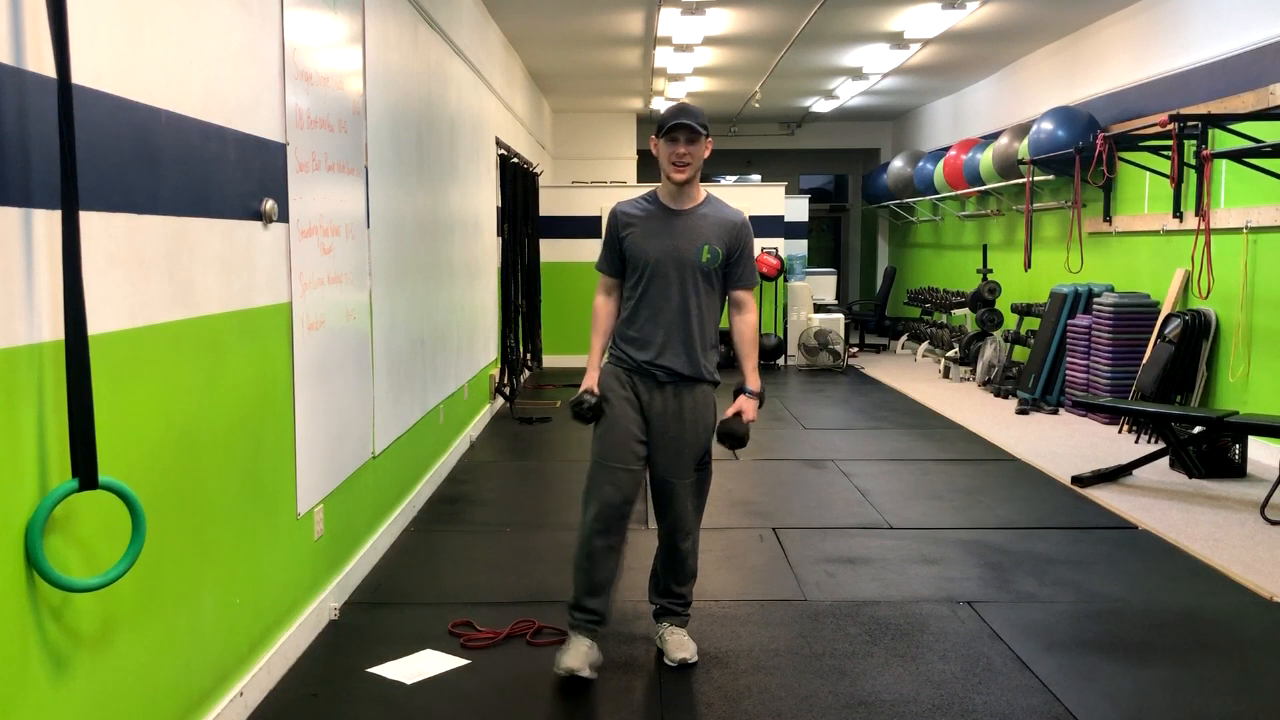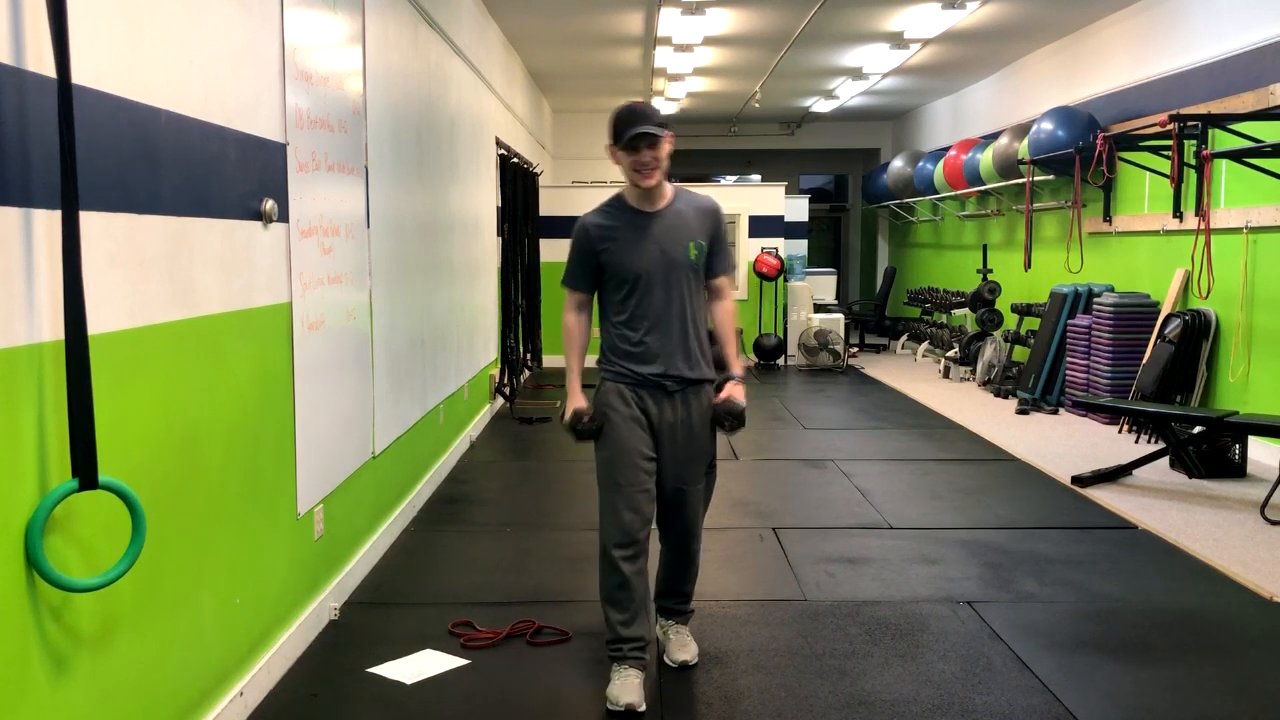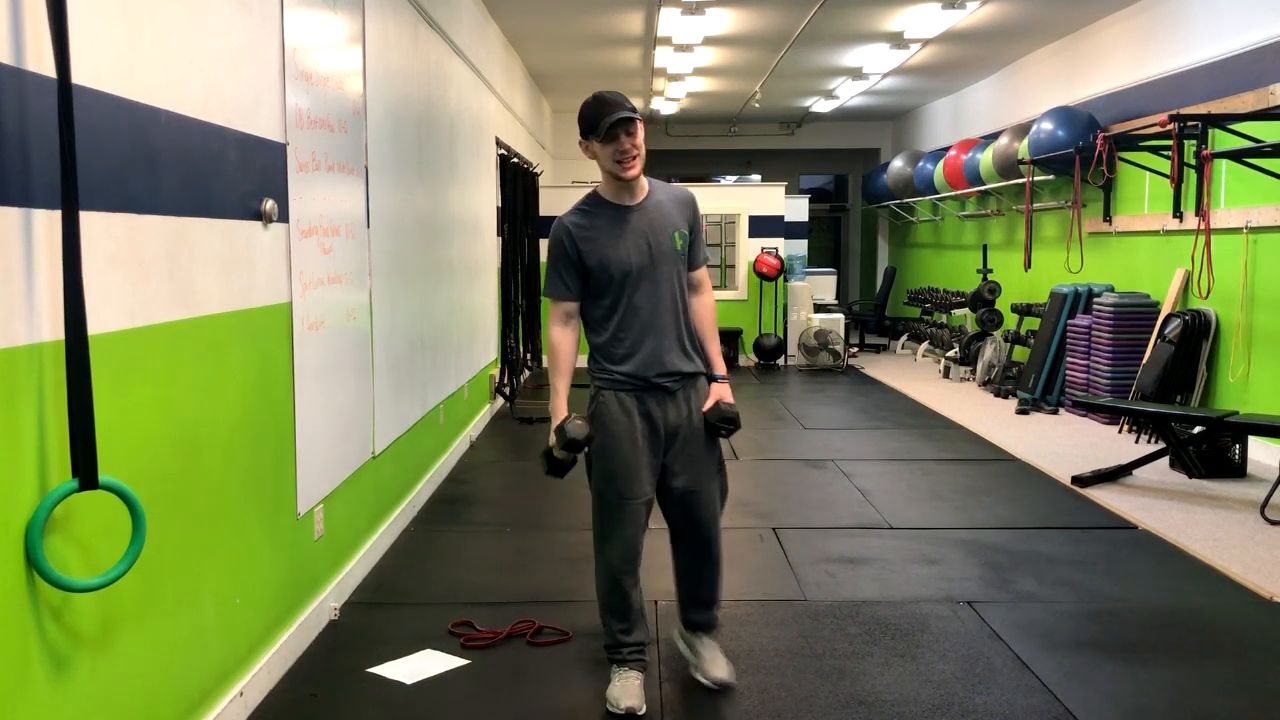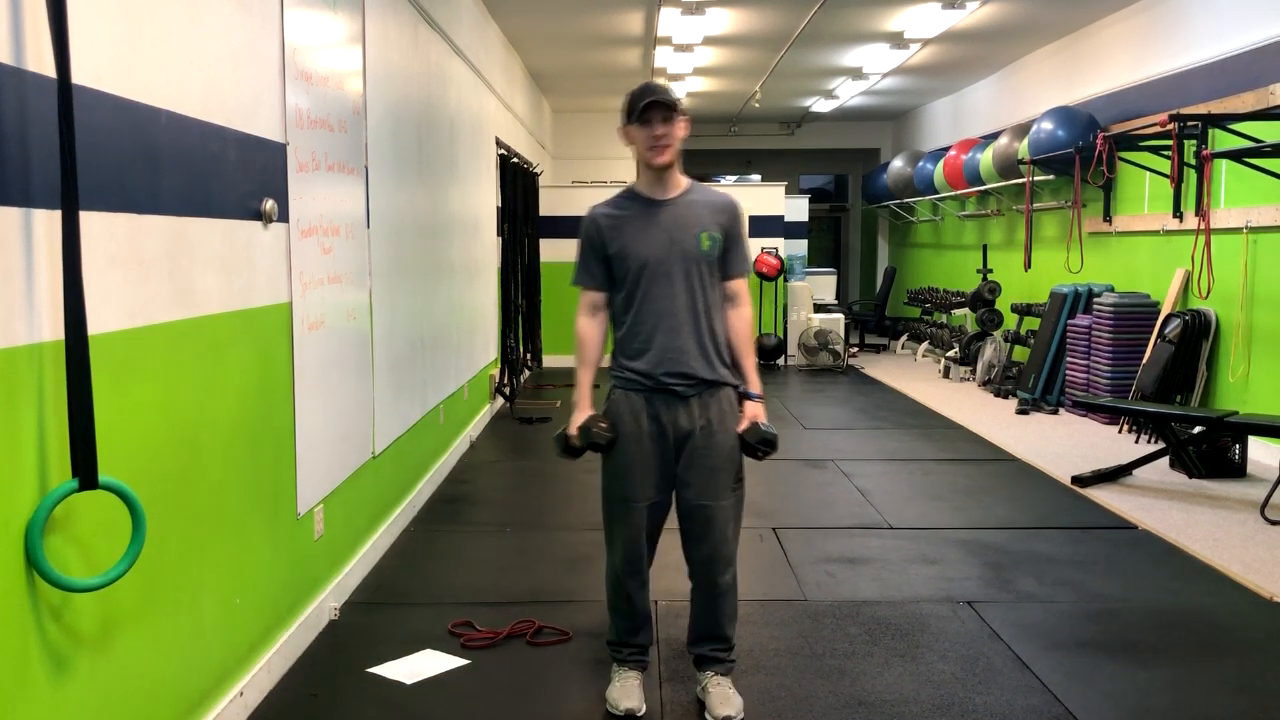
dt=0.5s
person 1, frame 1
left shoulder: (730, 225)
right shoulder: (626, 216)
left elbow: (742, 309)
right elbow: (608, 294)
left wrist: (751, 389)
right wrist: (593, 367)
left hip: (691, 388)
right hip: (625, 380)
left knee: (680, 517)
right knee: (606, 507)
left ankle: (671, 618)
right ankle: (584, 629)
person 1, frame 2
left shoulder: (703, 214)
right shoulder: (595, 227)
left elbow: (719, 294)
right elbow: (576, 306)
left wrist: (734, 373)
right wrist: (573, 387)
left hip: (691, 391)
right hip: (623, 393)
left knee: (684, 520)
right knee: (624, 530)
left ankle: (674, 617)
right ankle: (627, 656)
person 1, frame 3
left shoulder: (679, 204)
right shoulder: (573, 229)
left elbow: (698, 292)
right elbow: (564, 322)
left wrist: (719, 376)
right wrist: (558, 411)
left hip: (688, 391)
right hip: (620, 400)
left knee: (701, 526)
right knee: (620, 537)
left ankle: (698, 634)
right ankle: (627, 659)
person 1, frame 4
left shoulder: (719, 209)
right shoulder: (604, 220)
left elbow: (736, 304)
right elbow: (593, 313)
left wrist: (752, 392)
right wrist: (582, 401)
left hip: (712, 399)
right hip: (635, 402)
left knee: (714, 544)
right knee: (629, 543)
left ankle: (713, 666)
right ankle: (629, 662)
